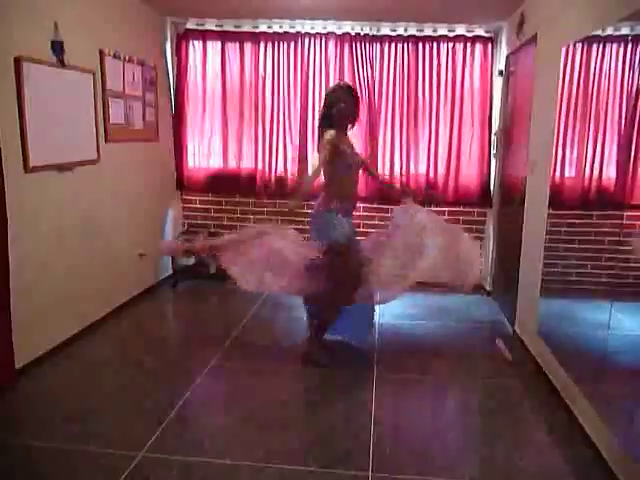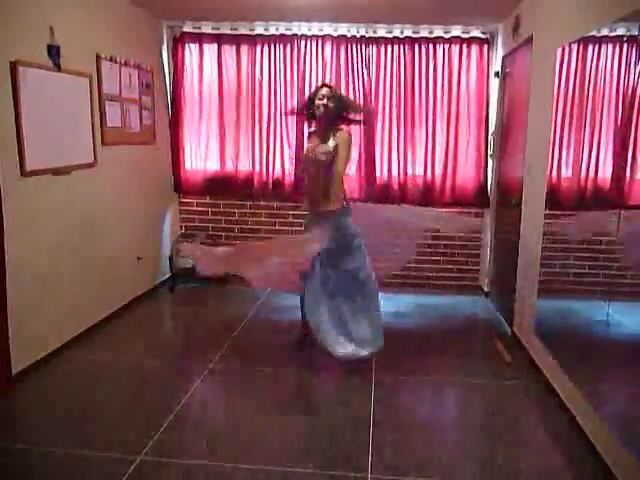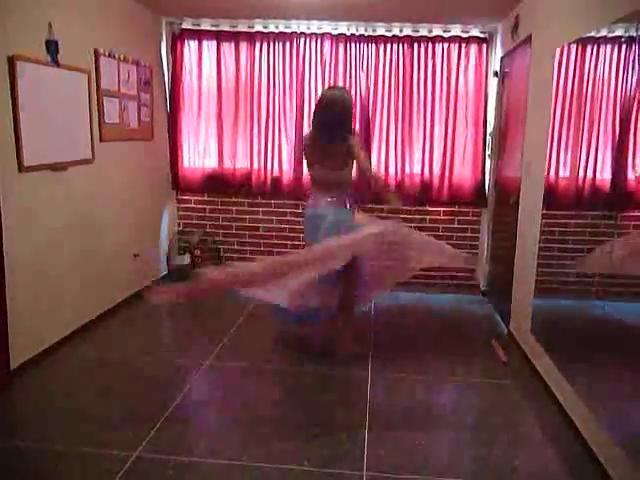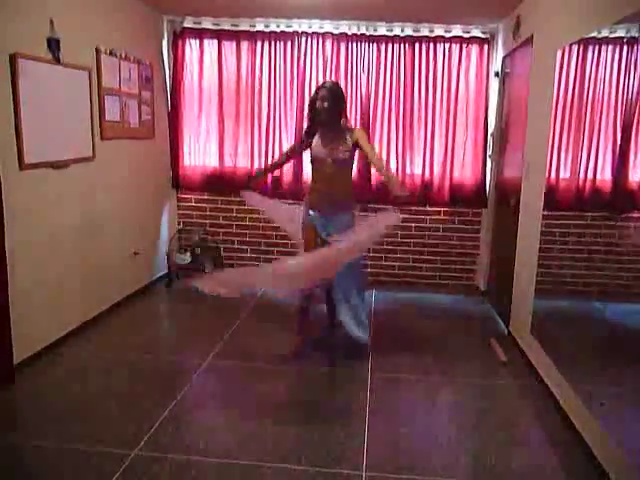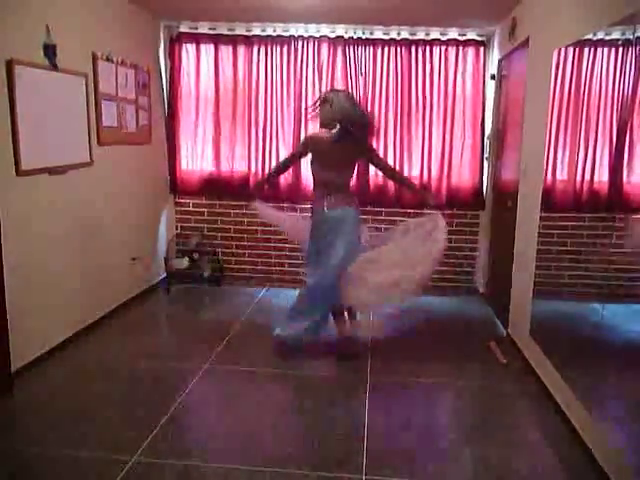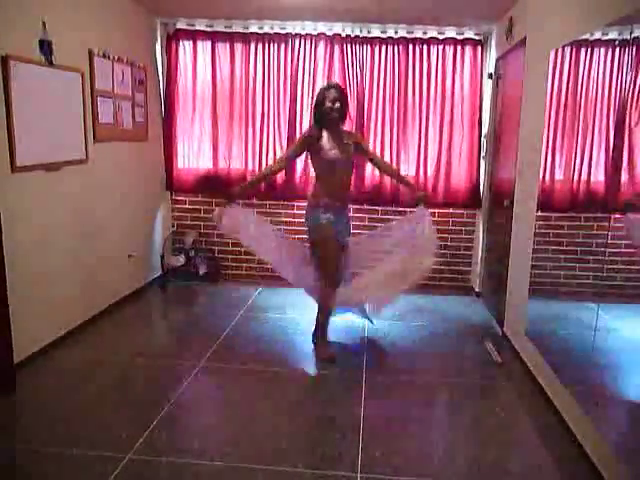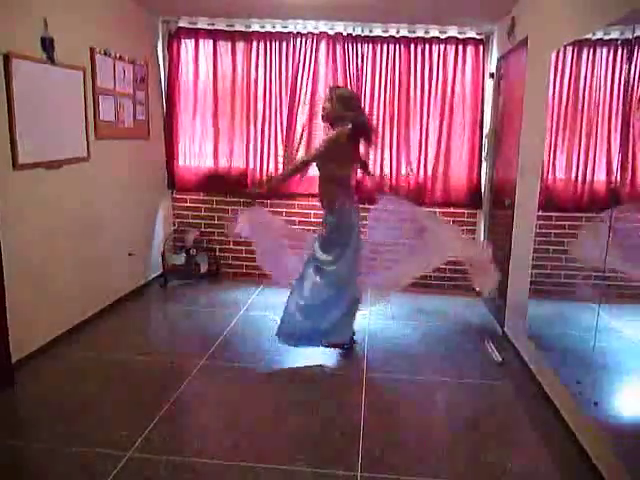
dt=0.7s
person 1, frame 1
left shoulder: (343, 138)
right shoulder: (331, 136)
left elbow: (365, 167)
right elbow: (315, 170)
left wrist: (397, 190)
right wrist: (296, 201)
left hip: (339, 216)
right hip: (331, 215)
left knee: (335, 283)
right knee: (352, 279)
left ankle: (315, 340)
right ankle: (314, 344)
person 1, frame 2
left shoulder: (343, 135)
right shoulder: (311, 138)
left elbow: (339, 169)
left wrist: (333, 203)
left hip: (337, 216)
right hip: (315, 214)
left knee: (339, 278)
right knee: (306, 274)
left ankle: (350, 336)
right ankle: (308, 328)
person 1, frame 3
left shoulder: (309, 140)
right shoulder: (350, 139)
right elbow: (368, 173)
right wrist: (391, 198)
left hip: (315, 207)
right hip: (340, 210)
left knee: (320, 275)
right knee: (349, 277)
left ankle: (326, 332)
right ankle: (343, 340)
person 1, frame 4
left shoulder: (355, 134)
right shoulder: (309, 134)
left elbow: (375, 160)
right elbow: (284, 158)
left wrist: (395, 184)
right wrist: (257, 175)
left hip: (343, 213)
right hip: (314, 211)
left knee: (341, 275)
left ankle: (333, 330)
right ankle: (303, 333)
person 1, frame 5
left shoulder: (315, 139)
right shoulder: (359, 142)
left elbow: (283, 165)
right elbow: (389, 171)
left wrist: (262, 183)
right wrist: (422, 193)
left hip: (324, 212)
right hip: (348, 212)
left knee: (324, 275)
right knee: (345, 274)
right ankle: (347, 331)
person 1, frame 6
left shoulder: (350, 138)
right shoulder: (314, 135)
left elbow: (380, 163)
right elbow: (282, 162)
left wrist: (412, 187)
right wrist: (246, 186)
left hip: (340, 212)
right hip: (321, 210)
left knee: (333, 276)
right knee: (330, 277)
left ankle: (320, 330)
right ankle: (321, 339)
person 1, frame 7
left shoulder: (340, 134)
right shoulder: (349, 135)
left elbow: (306, 161)
right elbow: (362, 165)
left wrist: (271, 184)
left hip: (339, 209)
right hip: (342, 207)
left knee: (335, 272)
right knee: (337, 271)
left ankle: (342, 334)
right ankle: (340, 329)
